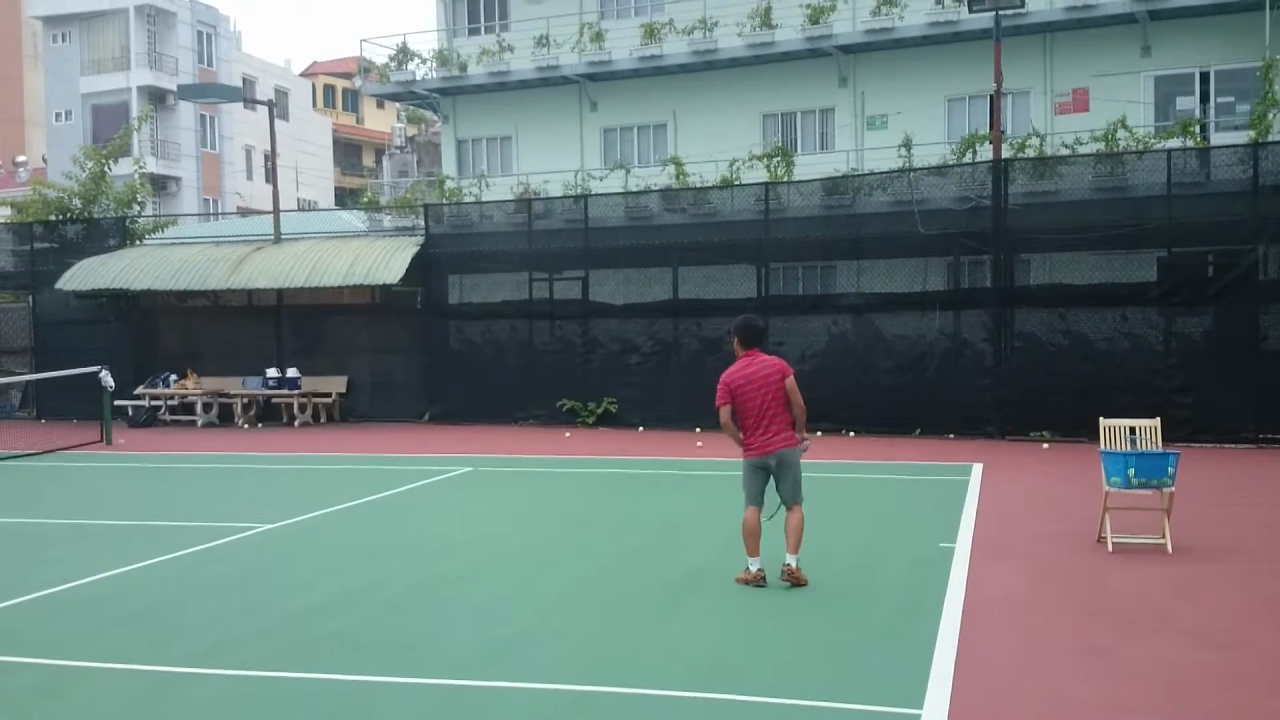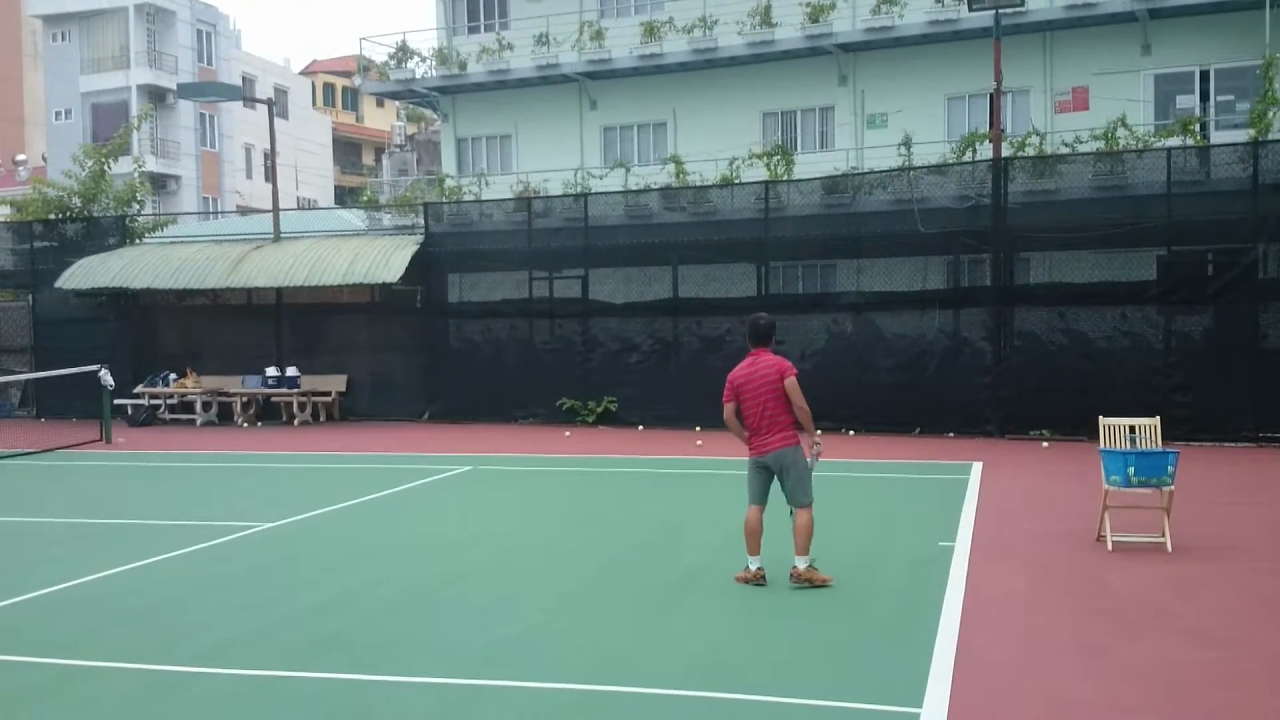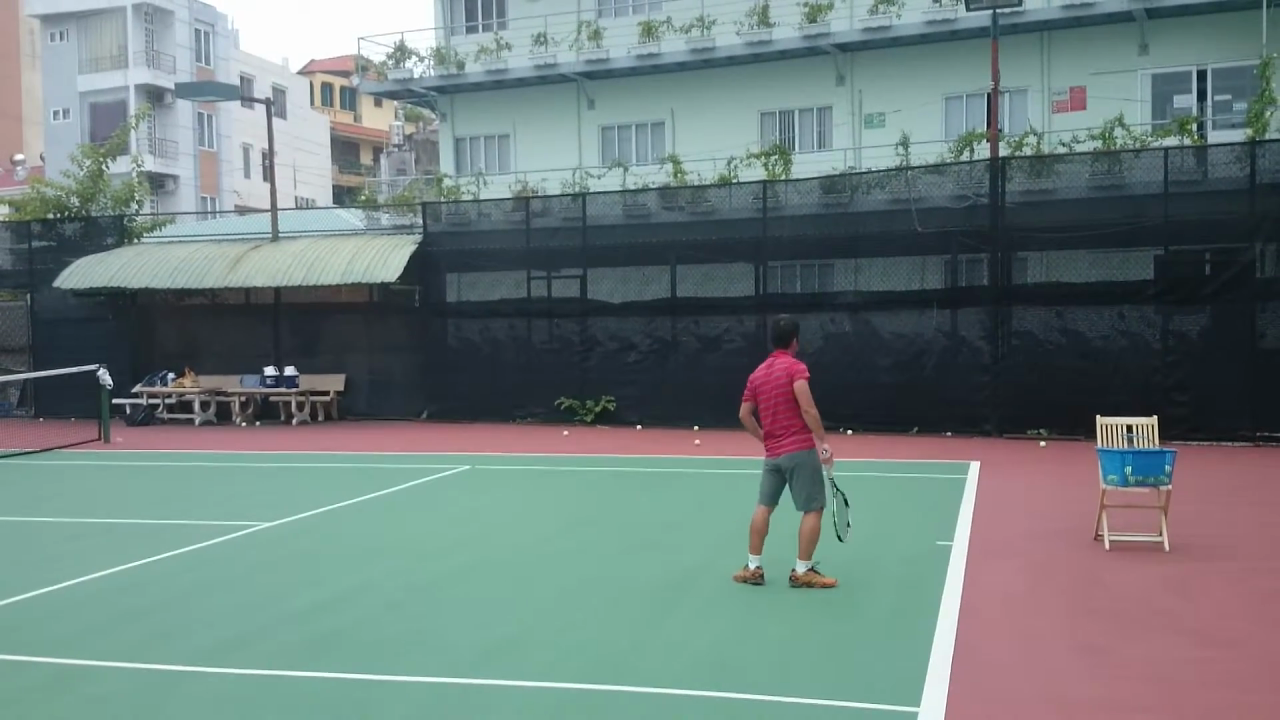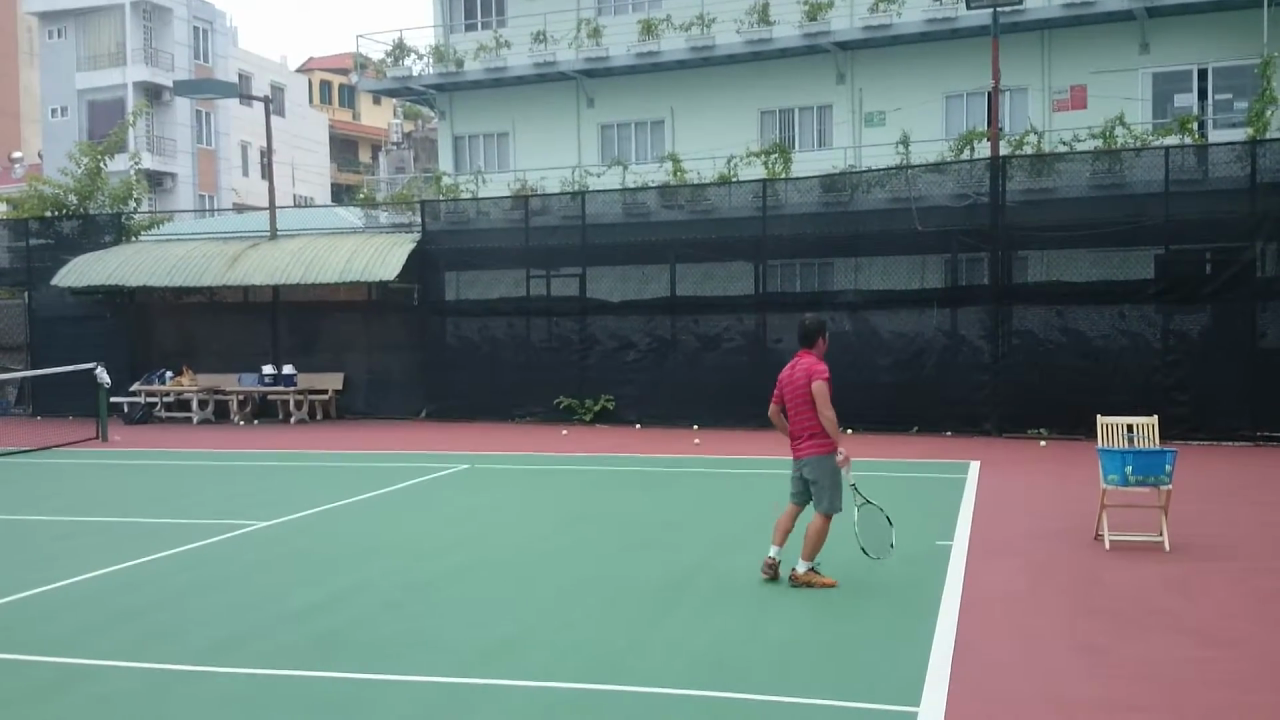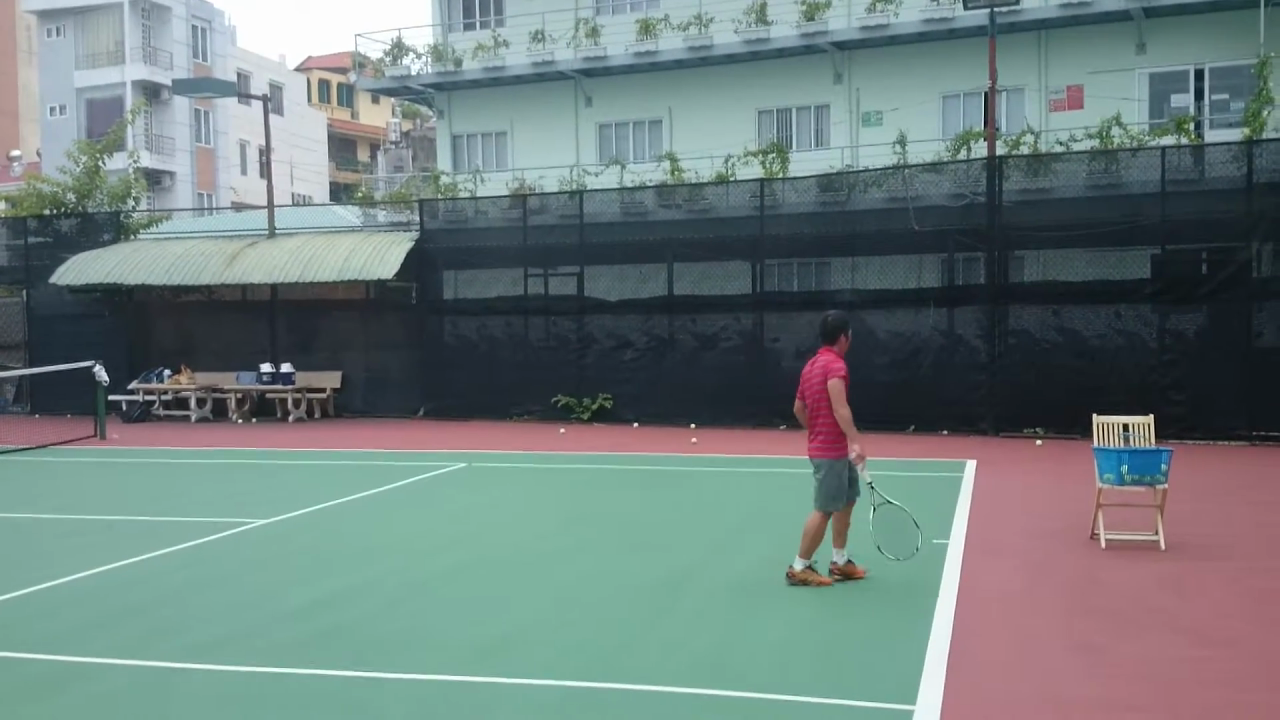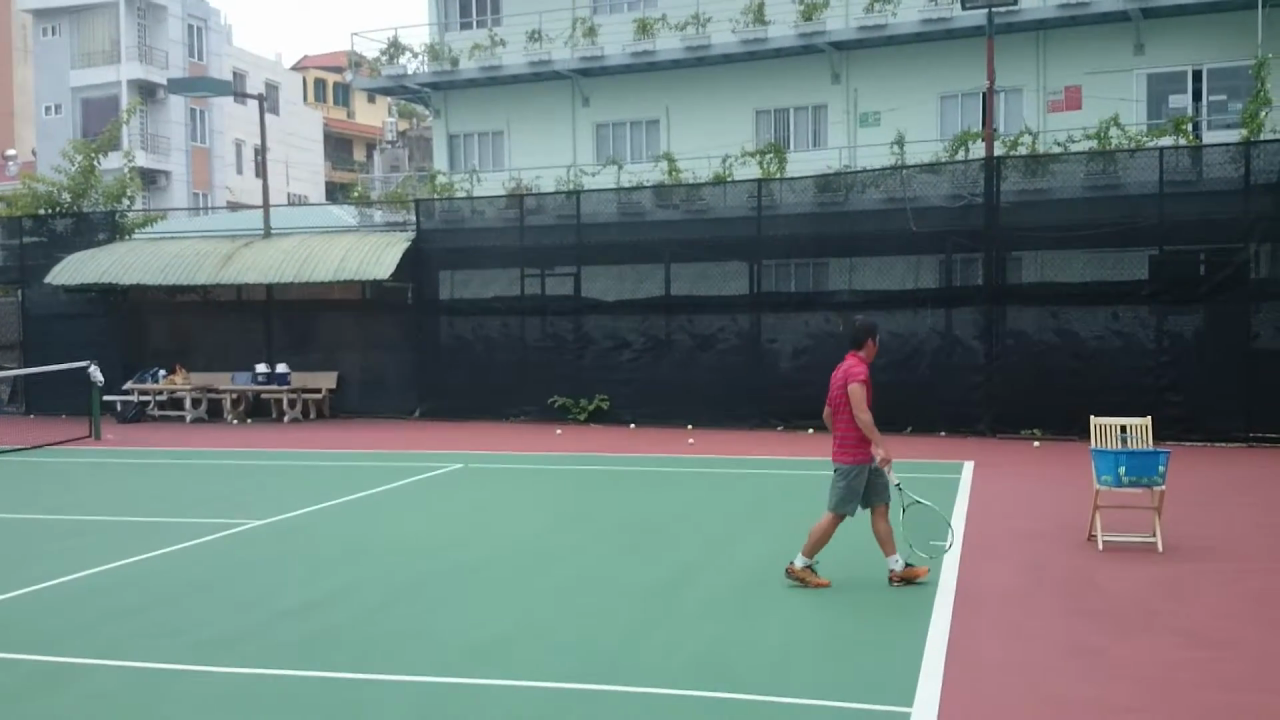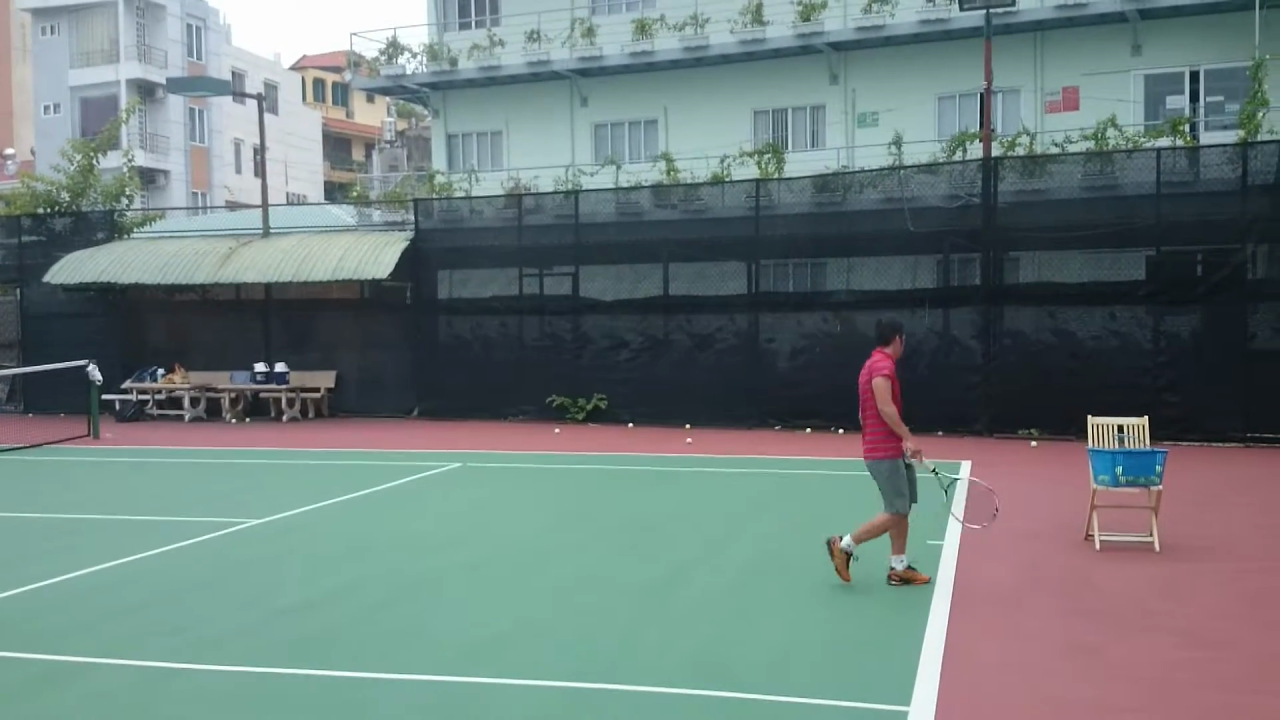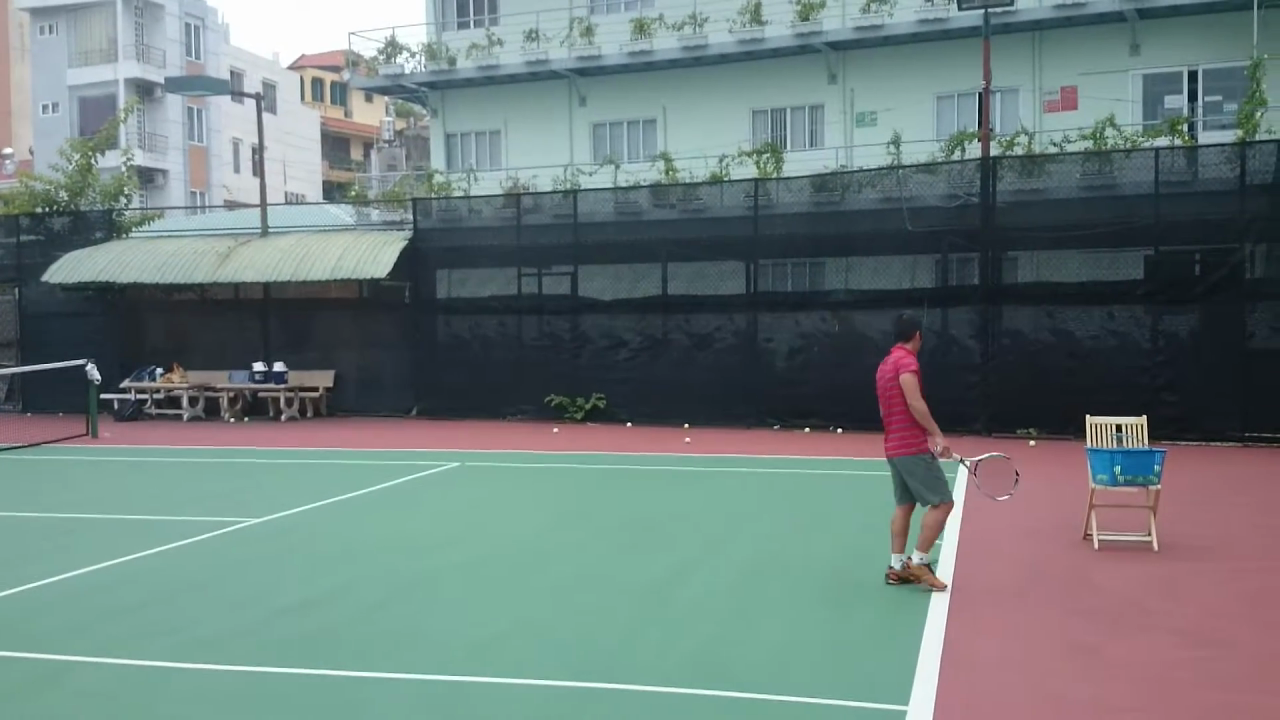
dt=0.2s
person 1, frame 1
left shoulder: (728, 377)
right shoulder: (779, 365)
left elbow: (725, 419)
right elbow: (798, 405)
left wrist: (742, 441)
right wrist: (801, 431)
left hip: (754, 453)
right hip: (785, 448)
left knee: (752, 508)
right knee: (794, 506)
left ankle: (754, 569)
right ankle: (791, 565)
person 1, frame 2
left shoulder: (735, 374)
right shoulder: (781, 365)
left elbow: (728, 416)
right elbow: (799, 405)
right wrist: (812, 434)
left hip: (758, 452)
right hip: (786, 447)
left knee: (755, 507)
right knee: (803, 506)
left ankle: (754, 568)
right ankle: (802, 568)
person 1, frame 3
left shoulder: (758, 373)
right shoulder: (796, 367)
left elbow: (745, 415)
right elbow: (808, 409)
right wrist: (823, 442)
left hip: (774, 453)
right hip: (800, 450)
left knee: (764, 507)
right knee: (813, 510)
left ankle: (752, 568)
right ankle: (802, 571)
person 1, frame 4
left shoulder: (787, 370)
right shoulder: (817, 367)
left elbow: (773, 413)
right elbow: (824, 410)
right wrist: (839, 445)
left hip: (800, 451)
right hip: (820, 451)
left knee: (795, 505)
right knee: (824, 511)
left ankle: (772, 558)
right ankle: (803, 570)
person 1, frame 5
left shoulder: (812, 365)
right shoulder: (835, 365)
left elbow: (798, 407)
right elbow: (840, 407)
right wrist: (855, 442)
left hip: (823, 447)
right hip: (833, 451)
left knee: (846, 502)
right knee: (822, 511)
left ankle: (840, 562)
right ankle: (800, 568)
person 1, frame 6
left shoulder: (842, 369)
right shoulder: (857, 369)
left elbow: (828, 415)
right elbow: (859, 412)
right wrist: (877, 444)
left hip: (861, 455)
right hip: (854, 458)
left knee: (880, 506)
right knee: (836, 513)
left ankle: (897, 568)
right ankle: (800, 566)
person 1, frame 7
left shoulder: (872, 364)
right shoulder: (883, 364)
right elbow: (885, 407)
right wrist: (908, 438)
left hip: (879, 449)
right hip: (887, 452)
left knee: (900, 509)
right knee: (896, 513)
left ankle: (899, 567)
right ankle: (843, 544)
person 1, frame 8
left shoulder: (884, 364)
right shoulder: (906, 361)
right elbow: (914, 402)
right wrist: (937, 434)
left hip: (893, 447)
right hip: (912, 448)
left knee: (904, 506)
right knee: (942, 503)
left ankle: (897, 565)
right ankle: (917, 562)
